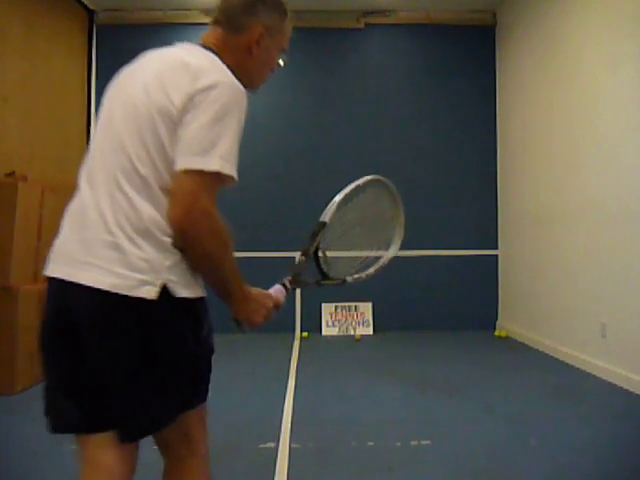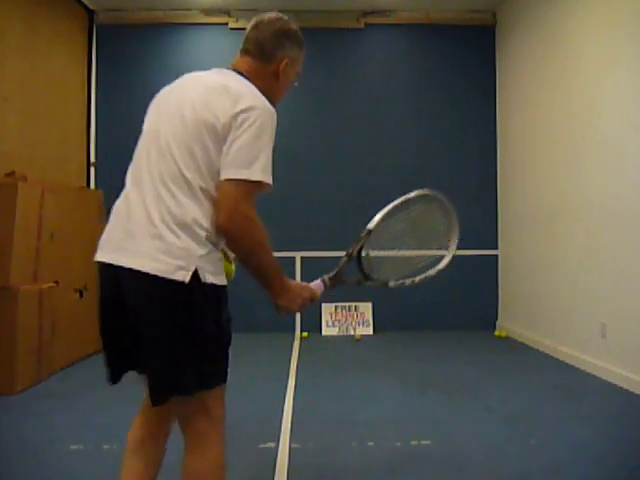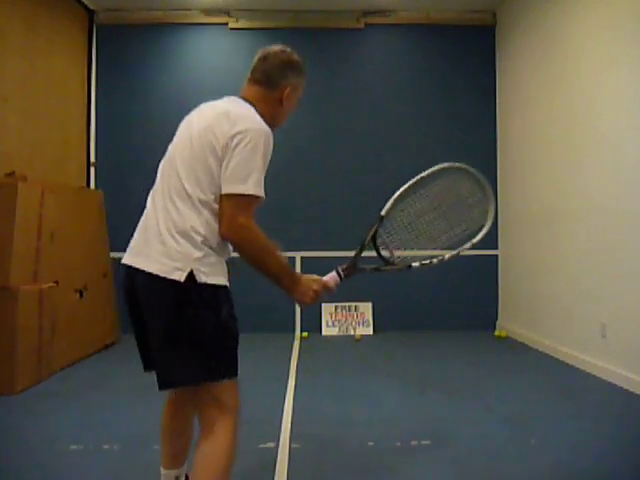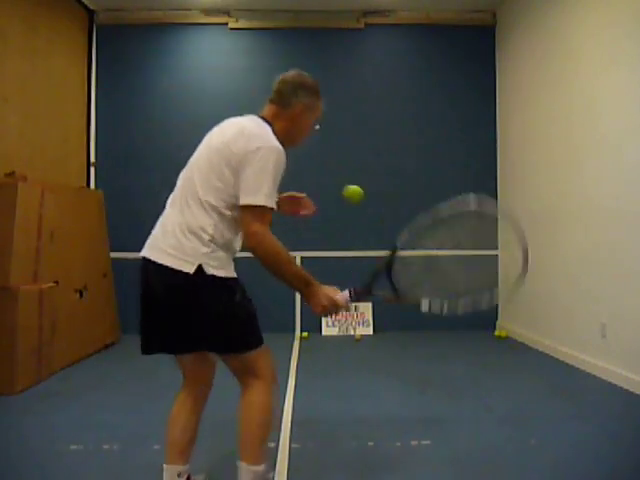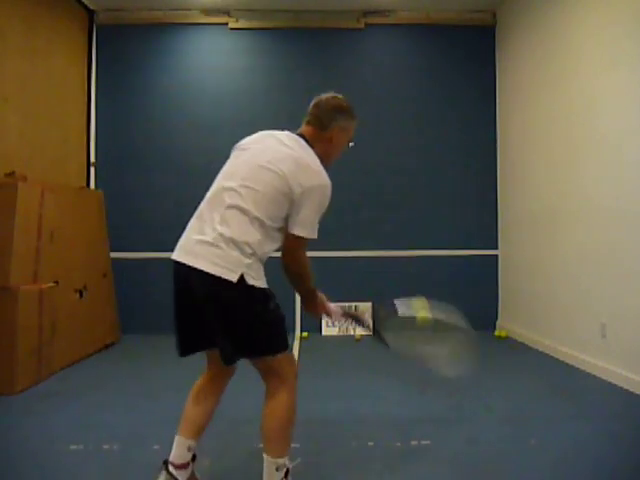
dt=0.3s
person 1, frame 1
left shoulder: (145, 66)
right shoulder: (219, 86)
right elbow: (190, 215)
right wrist: (238, 296)
left hip: (73, 277)
right hip: (143, 291)
person 1, frame 2
left shoulder: (178, 88)
right shoulder: (254, 108)
right elbow: (233, 217)
right wrist: (279, 287)
left hip: (119, 259)
right hip: (176, 274)
left knee: (160, 404)
right knee: (203, 423)
person 1, frame 3
left shoulder: (206, 112)
right shoulder: (253, 129)
right elbow: (236, 226)
left wrist: (260, 251)
right wrist: (293, 283)
left hip: (144, 266)
right hip: (184, 278)
left knee: (186, 389)
right knee: (219, 414)
person 1, frame 4
left shoulder: (233, 127)
right shoulder: (267, 148)
right elbow: (256, 237)
left wrist: (274, 200)
right wrist: (311, 289)
left hip: (160, 261)
right hip: (197, 270)
left knee: (197, 380)
right knee: (259, 373)
person 1, frame 5
left shoulder: (258, 139)
right shoulder: (316, 180)
right elbow: (293, 259)
right wrist: (313, 301)
left hip: (188, 262)
right hip: (230, 276)
left knee: (219, 369)
right knee: (282, 376)
